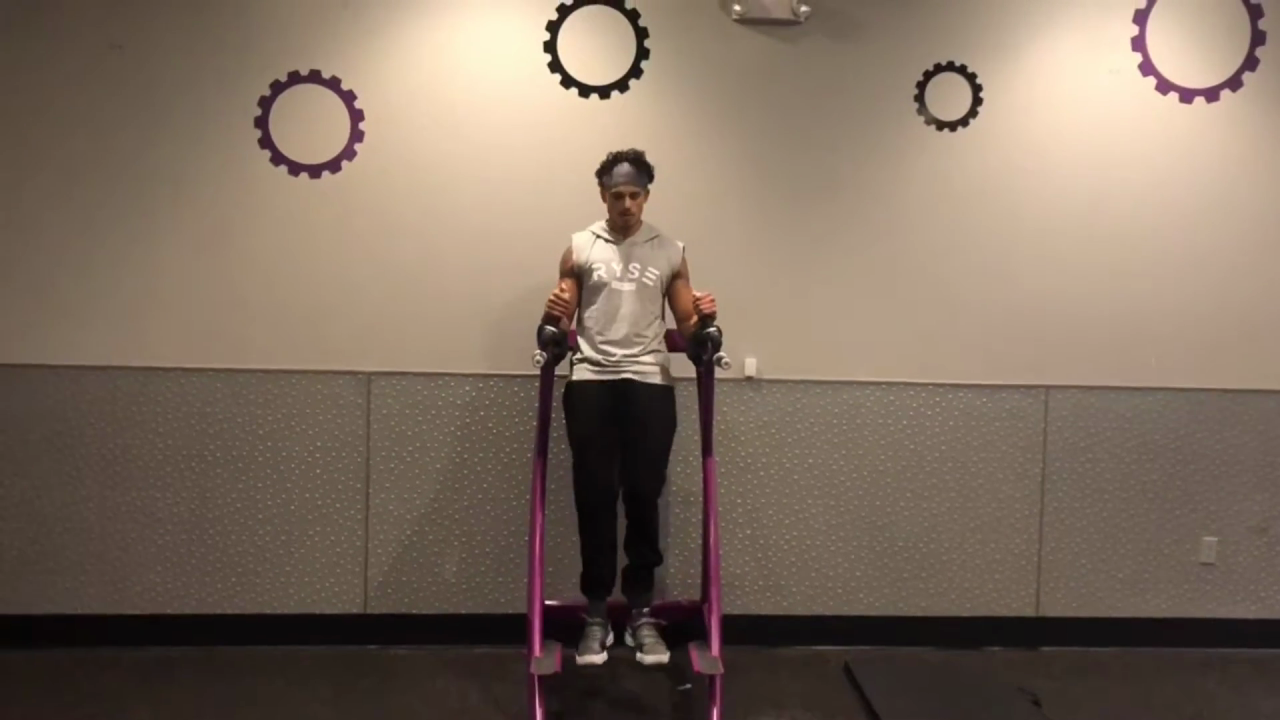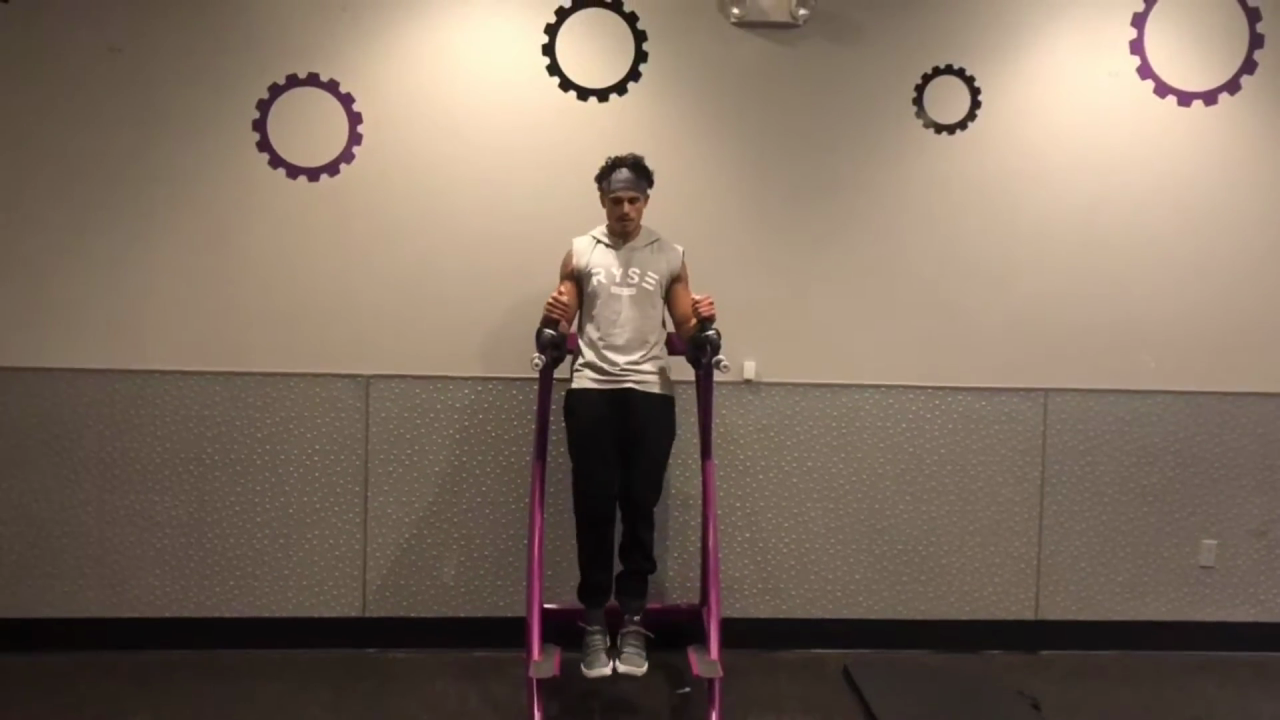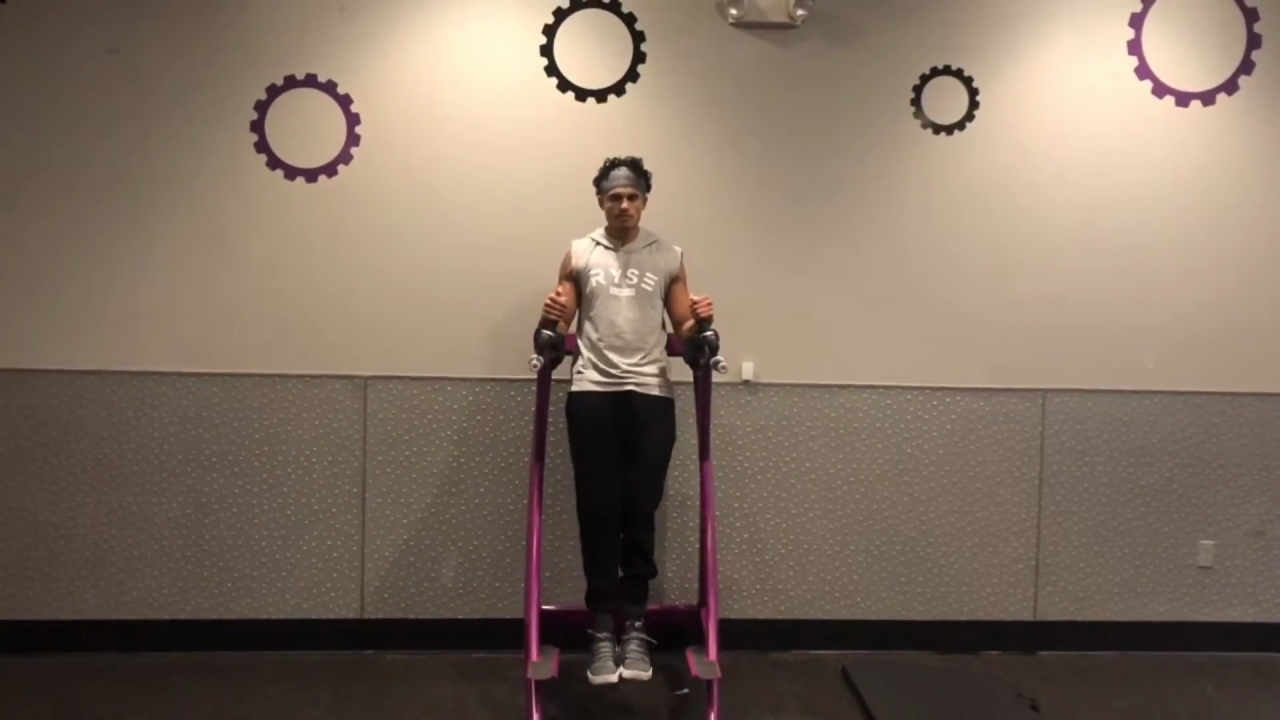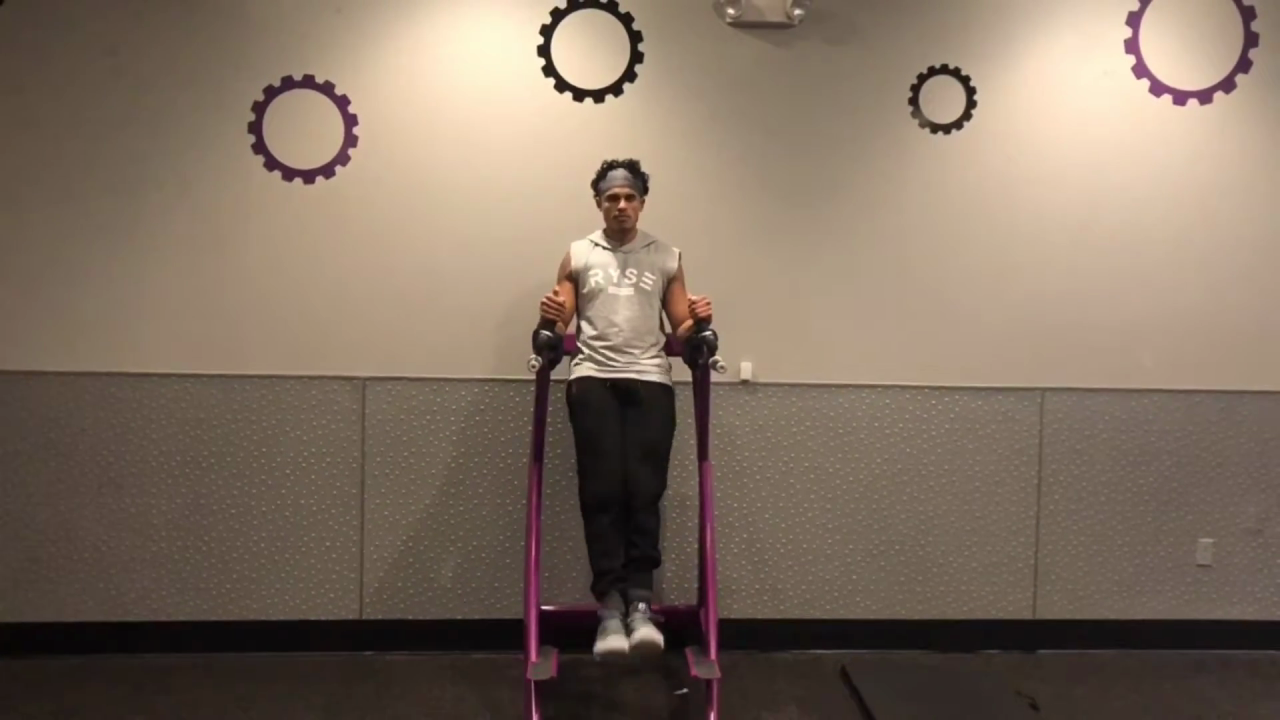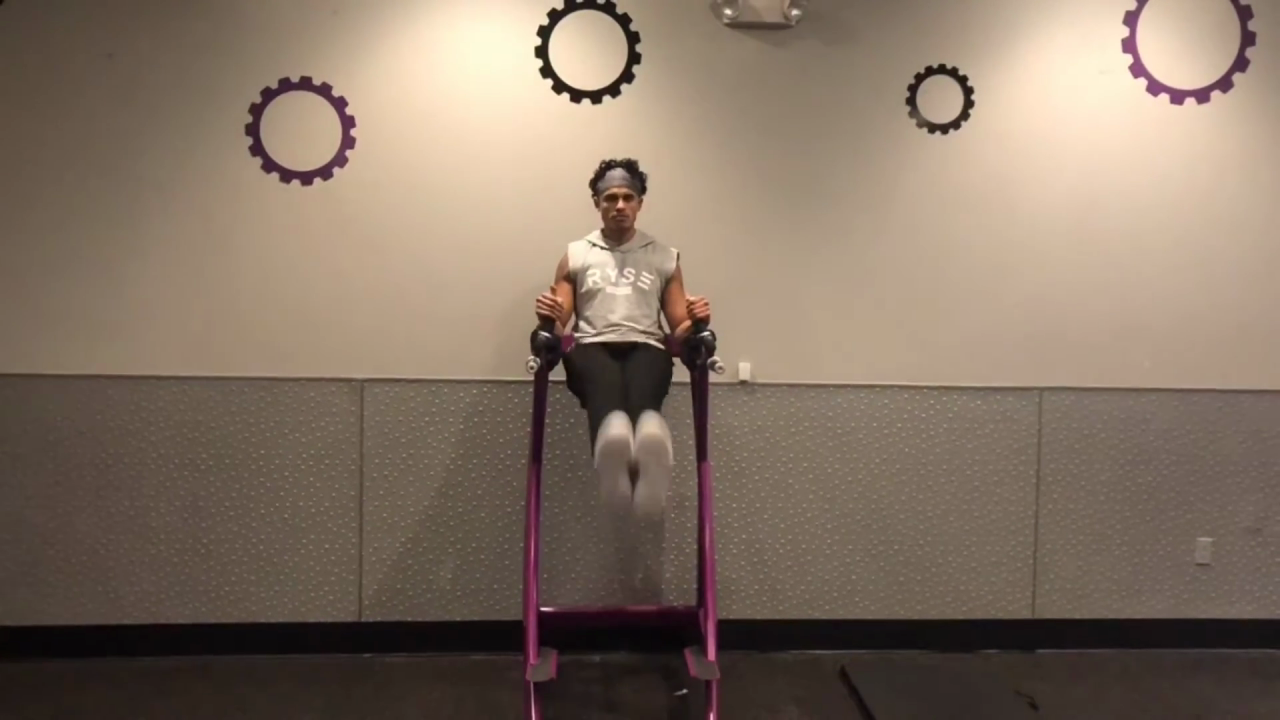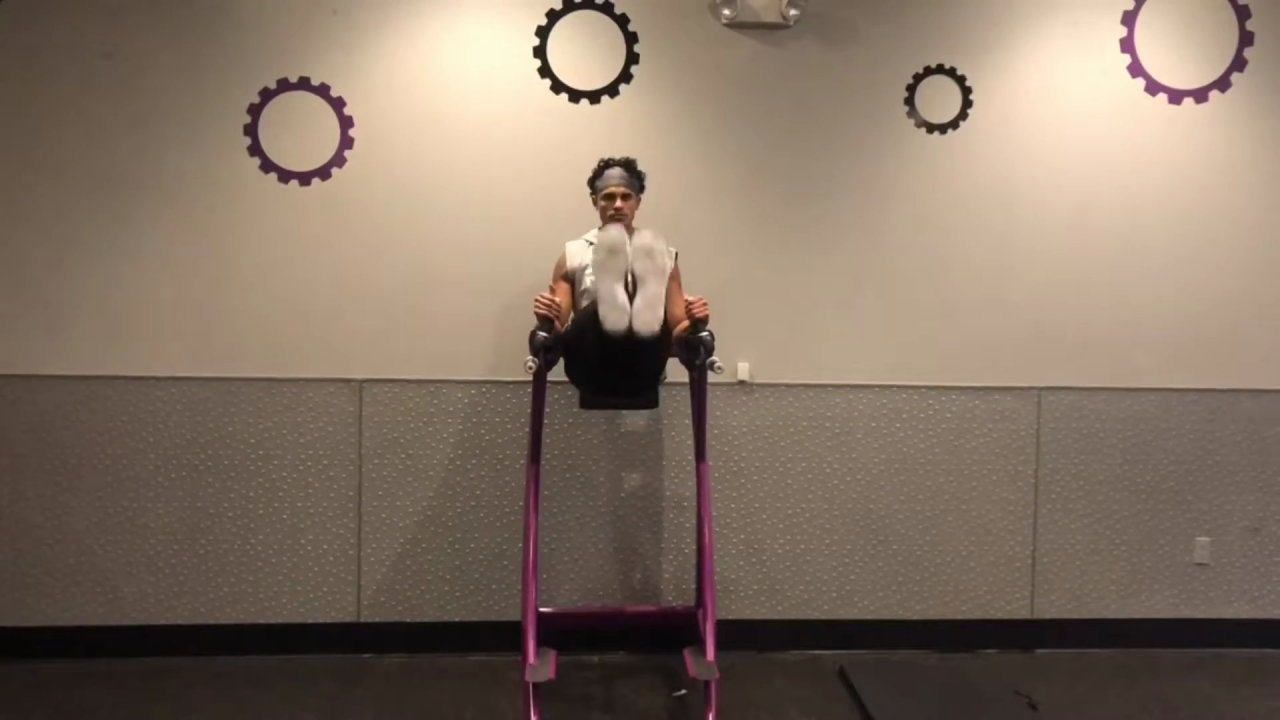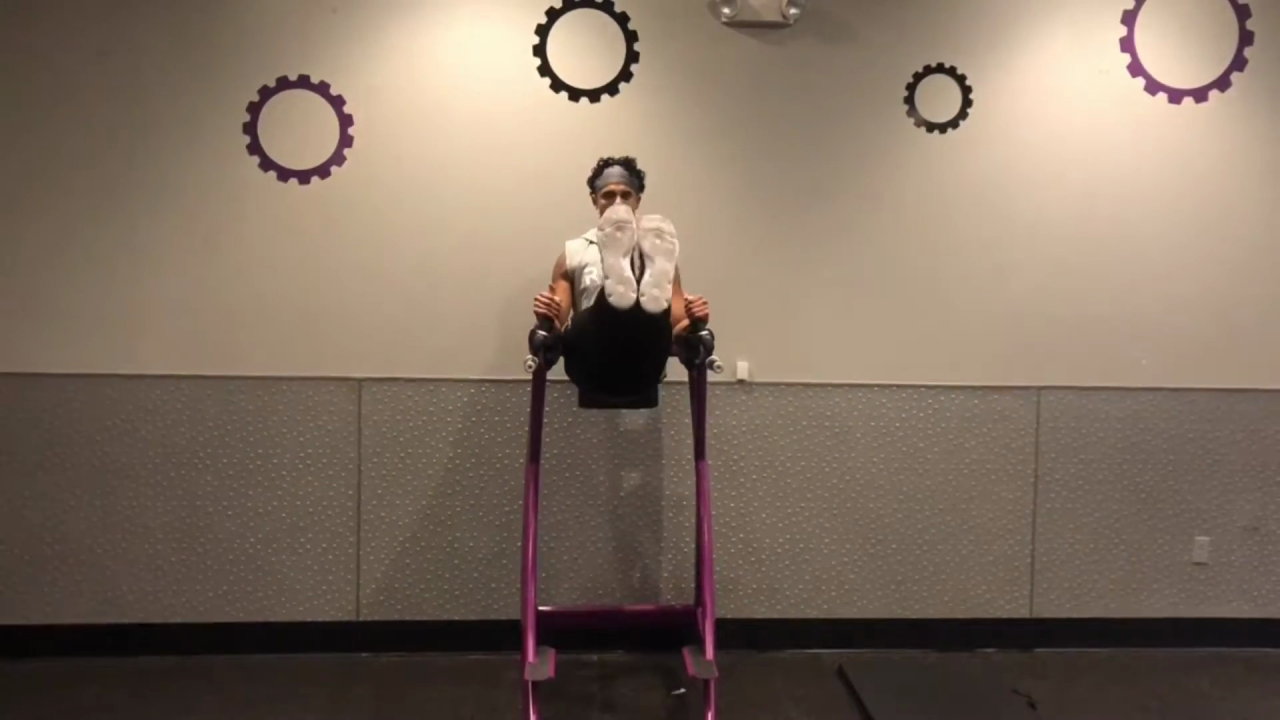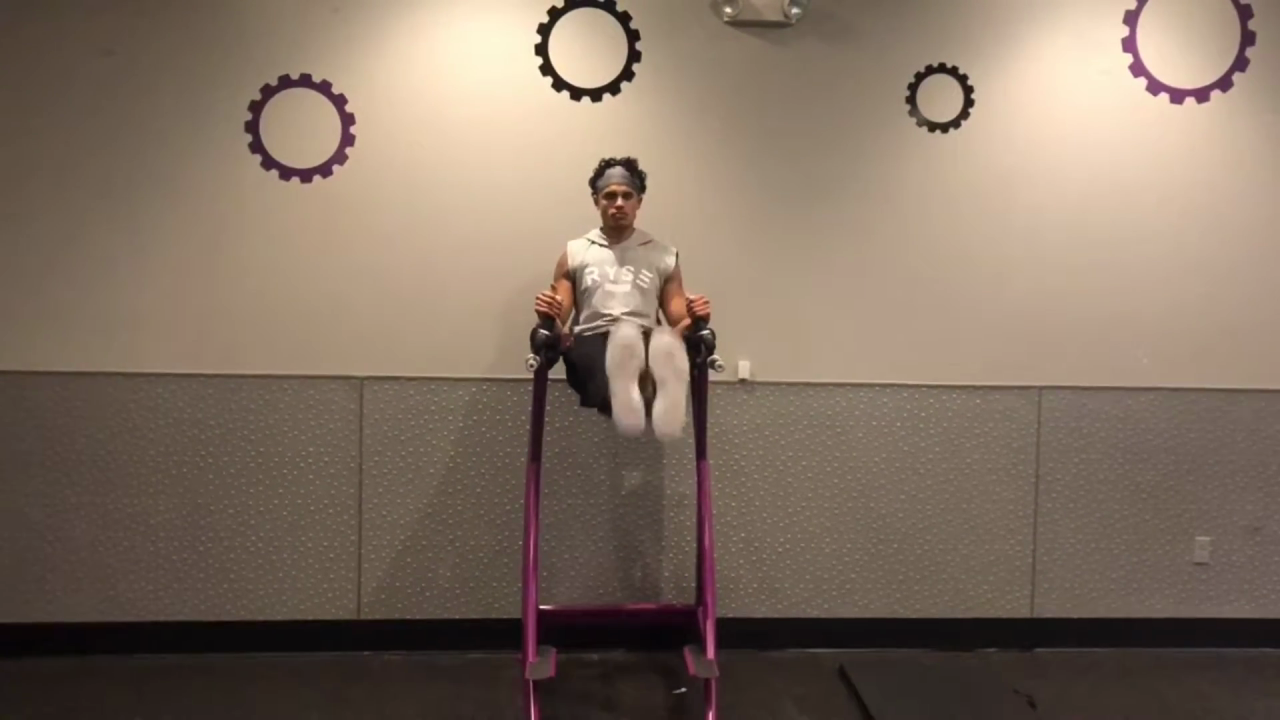
dt=0.3s
person 1, frame 1
left shoulder: (670, 252)
right shoulder: (579, 248)
left elbow: (685, 327)
right elbow: (561, 323)
left wrist: (704, 316)
right wrist: (552, 315)
left hip: (649, 382)
right hip: (591, 382)
left knee: (642, 497)
right knee: (595, 498)
left ankle: (641, 611)
right ankle: (596, 611)
person 1, frame 2
left shoulder: (670, 256)
right shoulder: (580, 253)
left elbow: (684, 331)
right elbow: (561, 330)
left wrist: (702, 319)
right wrist: (551, 318)
left hip: (649, 391)
right hip: (591, 390)
left knee: (639, 507)
right knee: (594, 507)
left ankle: (632, 620)
right ankle: (595, 622)
person 1, frame 3
left shoulder: (669, 257)
right shoulder: (579, 255)
left elbow: (683, 332)
right elbow: (559, 330)
left wrist: (701, 321)
right wrist: (550, 320)
left hip: (651, 393)
right hip: (592, 392)
left knee: (640, 510)
right knee: (597, 511)
left ankle: (634, 626)
right ankle: (602, 628)
person 1, frame 4
left shoulder: (667, 257)
right shoulder: (577, 255)
left elbow: (682, 332)
right elbow: (558, 327)
left wrist: (699, 321)
right wrist: (548, 319)
left hip: (648, 378)
right hip: (593, 375)
left knee: (644, 485)
right knee: (602, 483)
left ankle: (640, 599)
right ankle: (612, 602)
person 1, frame 5
left shoulder: (665, 256)
right shoulder: (576, 254)
left elbow: (679, 327)
right elbow: (558, 324)
left wrist: (695, 322)
right wrist: (548, 319)
left hip: (645, 348)
right hip: (592, 349)
left knee: (643, 393)
right knee: (604, 387)
left ankle: (646, 471)
right ankle: (615, 472)
person 1, frame 6
left shoulder: (664, 256)
right shoulder: (572, 254)
left elbow: (678, 329)
right elbow: (556, 329)
left wrist: (694, 321)
right wrist: (548, 320)
left hip: (641, 371)
right hip: (592, 370)
left knee: (655, 328)
left ankle: (647, 307)
right ankle: (611, 304)
person 1, frame 7
left shoulder: (665, 258)
right shoulder: (572, 253)
left elbow: (677, 329)
right elbow: (555, 329)
left wrist: (693, 321)
right wrist: (548, 318)
left hip: (641, 368)
right hip: (592, 367)
left ankle: (652, 291)
person 1, frame 8
left shoulder: (664, 258)
right shoulder: (574, 256)
left elbow: (679, 324)
right elbow: (558, 331)
left wrist: (695, 318)
right wrist: (549, 319)
right hip: (591, 344)
left knee: (663, 355)
right knee: (608, 361)
right ankle: (620, 390)
